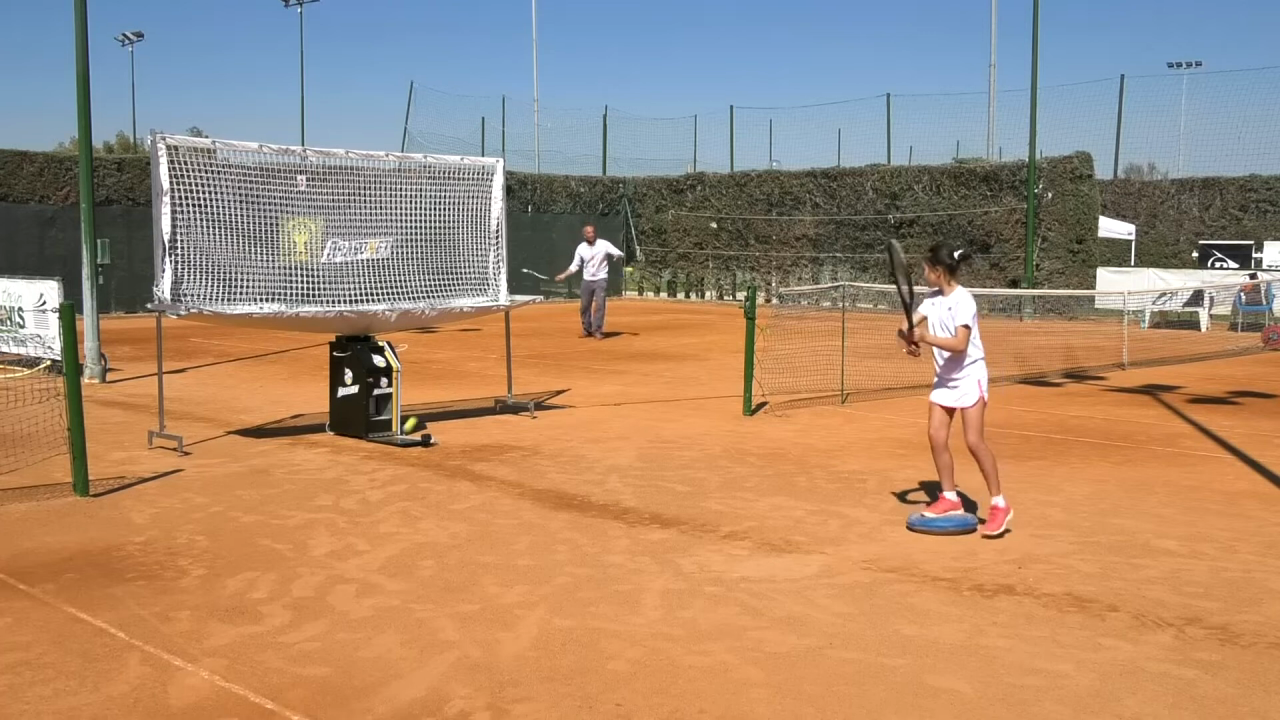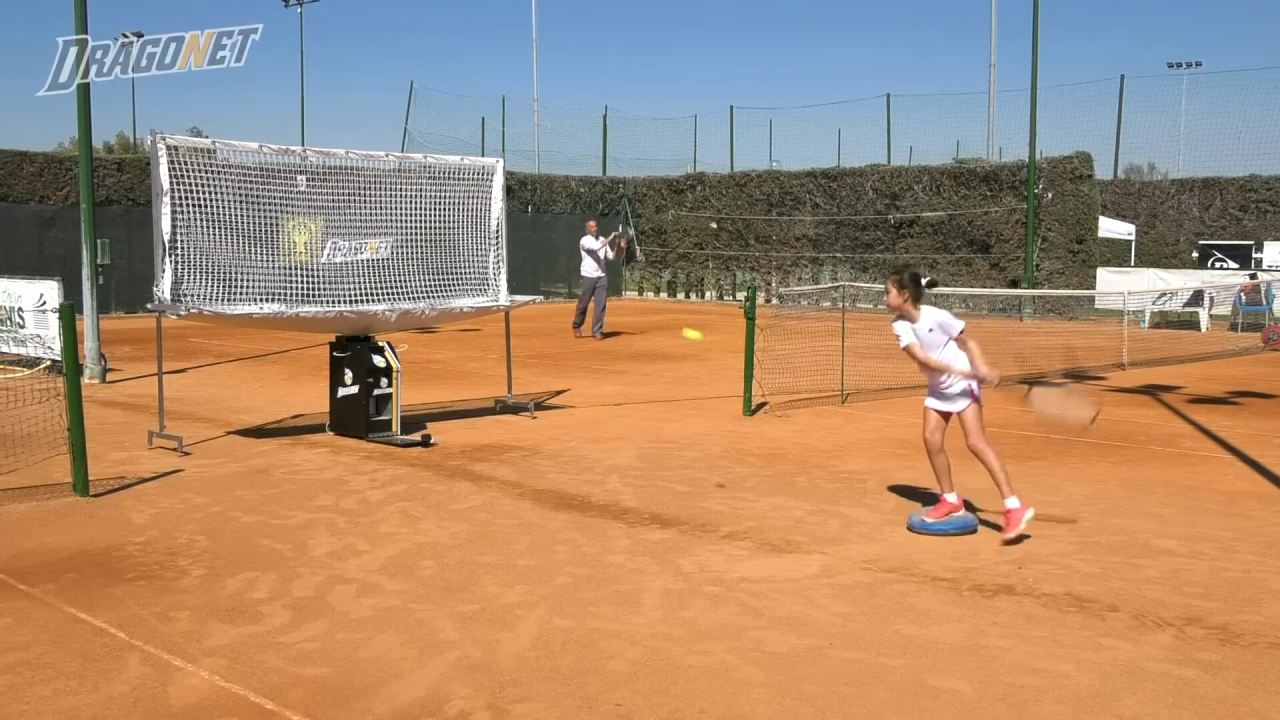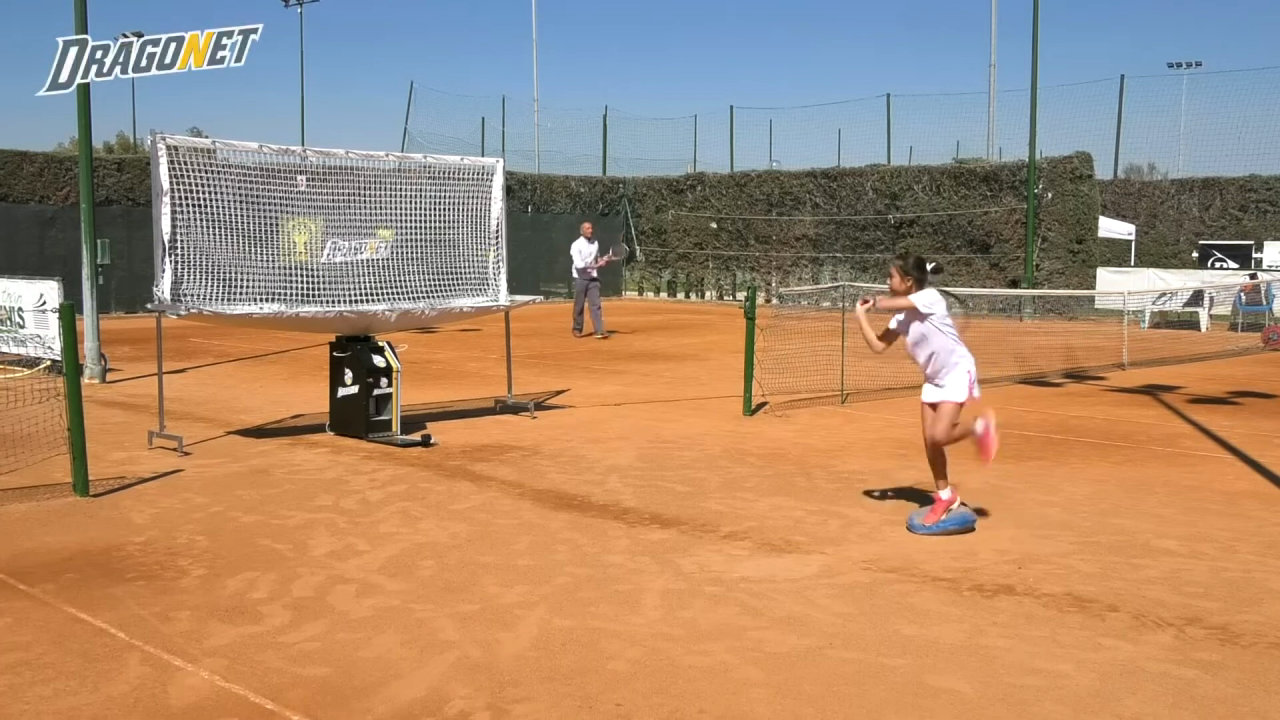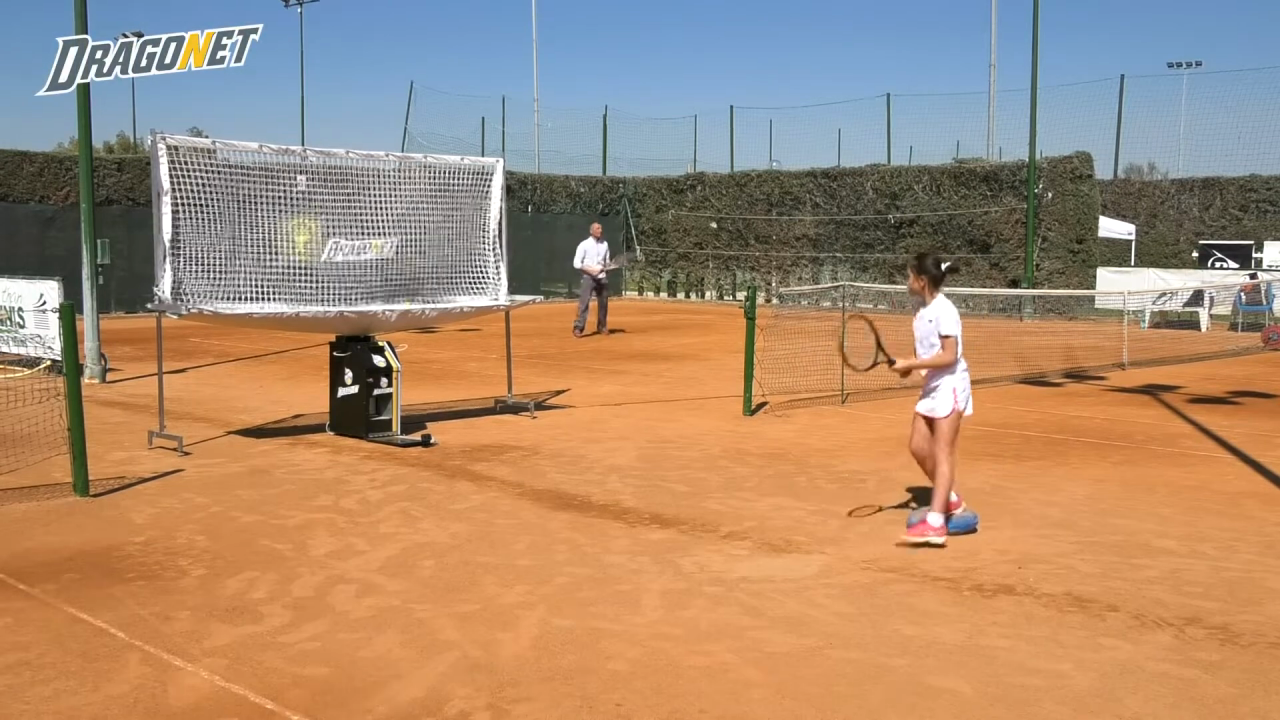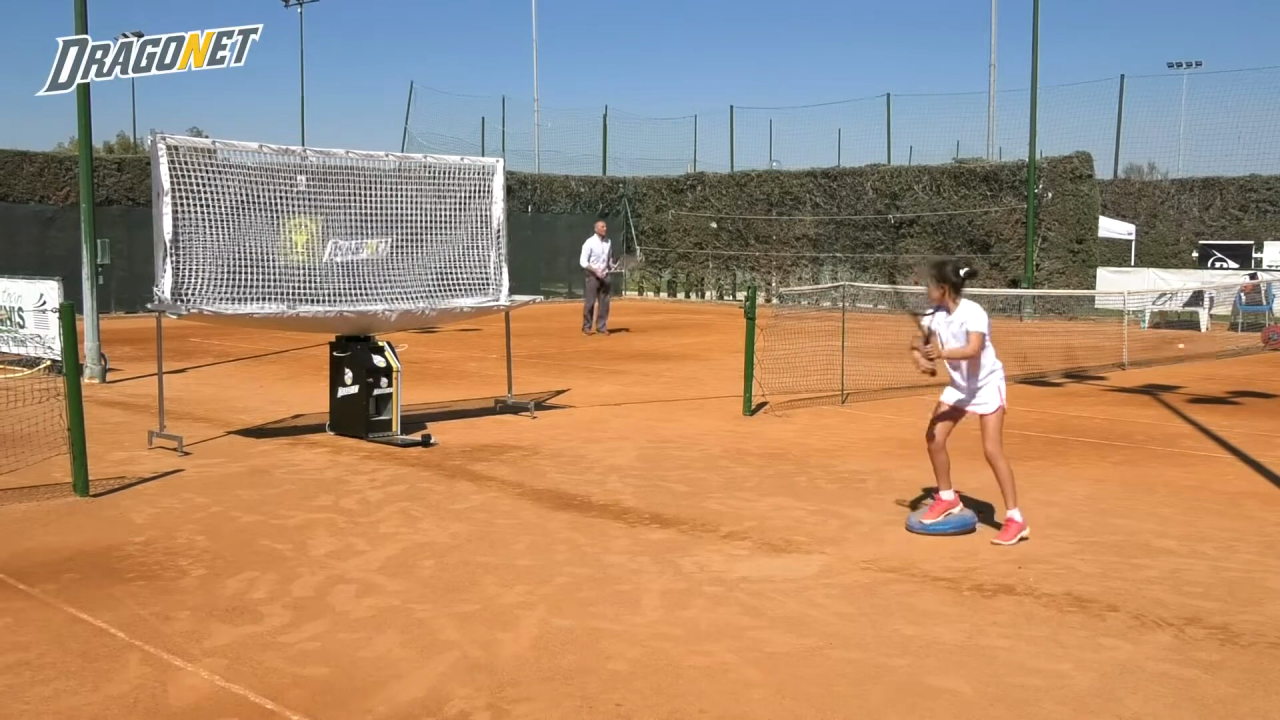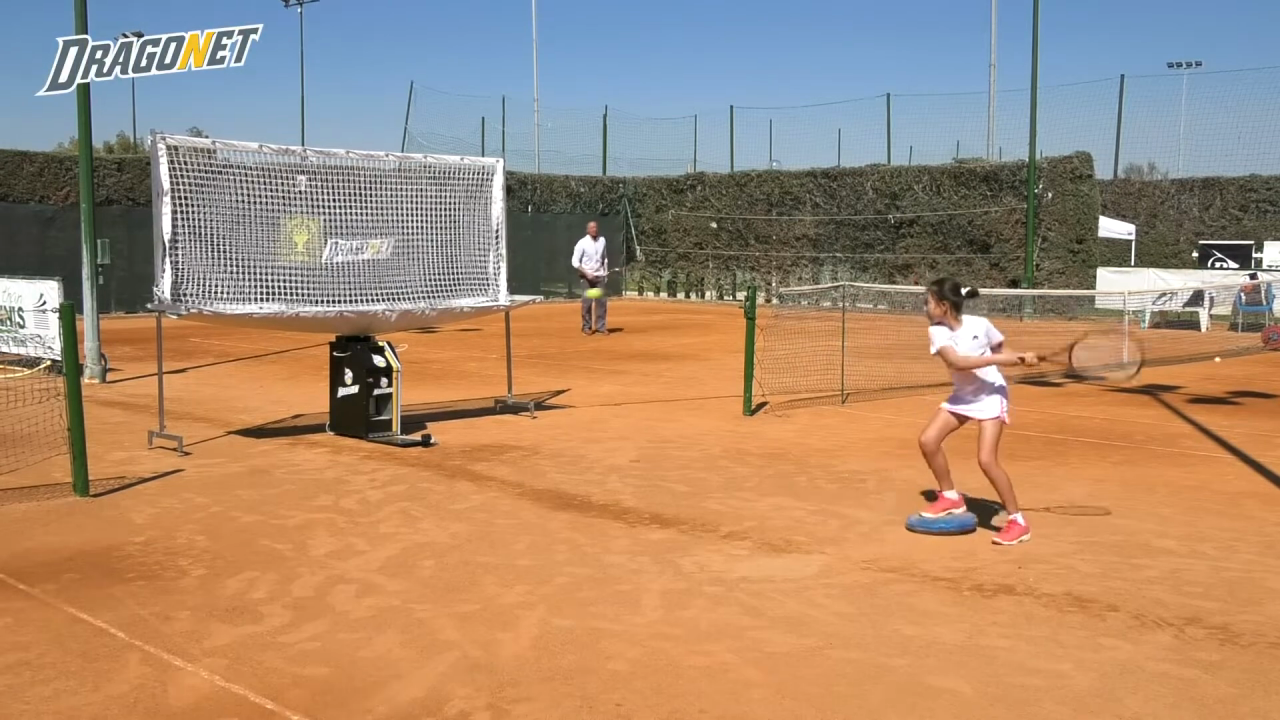
dt=0.5s
person 1, frame 1
left shoulder: (964, 301)
right shoulder: (932, 298)
left elbow: (959, 345)
right elbow: (912, 325)
left wrist: (925, 338)
right wrist: (907, 338)
left hip: (968, 376)
right hip: (944, 379)
left knee: (974, 442)
right knee: (936, 438)
left ankle: (999, 505)
right ankle: (950, 498)
person 1, frame 2
left shoulder: (939, 317)
right shoulder: (900, 324)
left elbow: (968, 342)
right elbow: (922, 359)
left wrist: (982, 368)
right wrist: (959, 371)
left hip: (962, 385)
right hip: (938, 389)
left knee: (976, 443)
right knee: (931, 440)
left ankle: (1014, 507)
right ankle: (950, 500)
person 1, frame 3
left shoulder: (930, 298)
right shoulder: (902, 315)
left elbow: (885, 303)
right elbow: (877, 346)
left wrist: (874, 302)
right wrist: (861, 315)
left hip: (958, 373)
right hip: (935, 379)
left knee: (938, 436)
right knee: (931, 436)
left ankle: (981, 427)
right ankle: (945, 496)
person 1, frame 4
left shoulder: (945, 311)
right shoulder: (921, 308)
left elbow: (949, 357)
left wrist: (910, 364)
right wrist: (910, 365)
left hip: (951, 386)
right hip: (933, 387)
left knee: (941, 451)
right knee: (918, 447)
left ankle: (935, 523)
right ankle: (949, 500)
person 1, frame 5
left shoulder: (973, 312)
right shoulder: (935, 314)
left elbow: (973, 349)
right elbow: (920, 340)
left wrist: (941, 350)
right wrist: (921, 357)
left hip: (987, 385)
right hip: (958, 386)
left knee: (992, 450)
right knee: (933, 437)
left ankle: (1015, 519)
right ankle: (947, 499)
person 1, frame 6
left shoulder: (980, 324)
right shoulder: (936, 331)
left elbow: (1003, 350)
right elbow: (955, 362)
left wrist: (1021, 357)
right wrist: (997, 359)
left hip: (991, 396)
right hip: (961, 397)
left knee: (986, 460)
right knee: (927, 440)
left ankle: (1017, 521)
right ankle: (950, 498)
